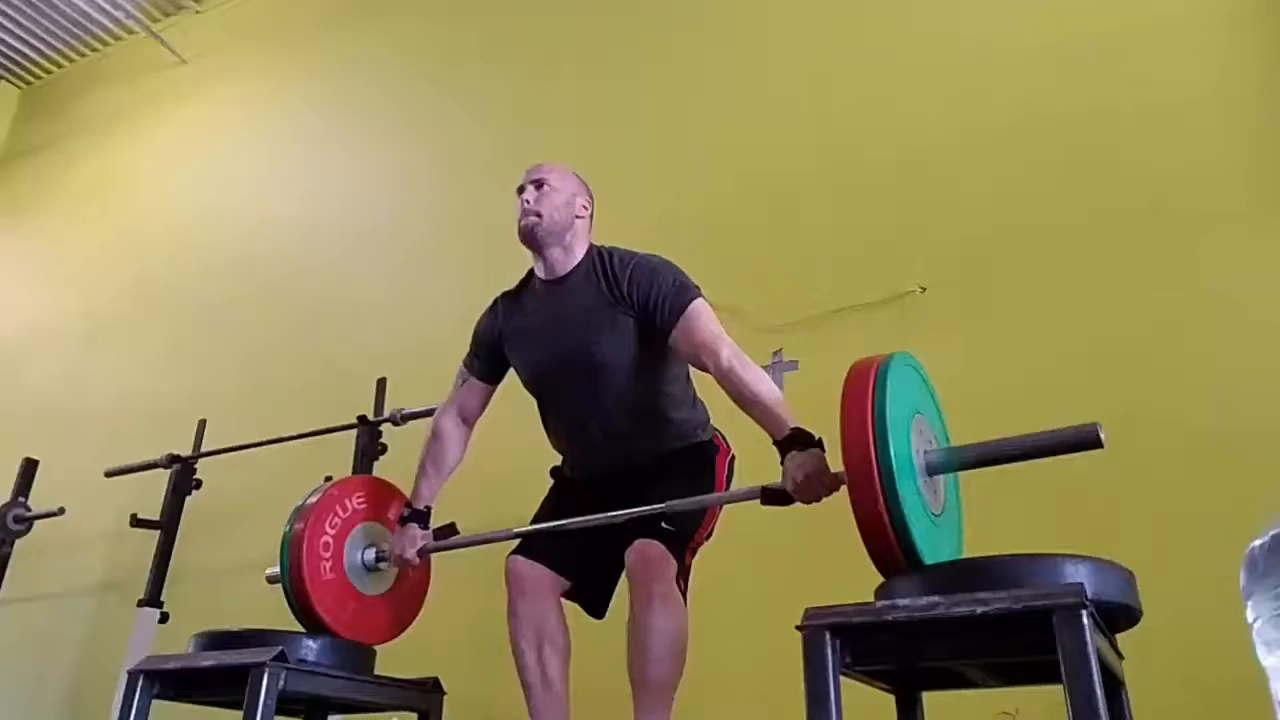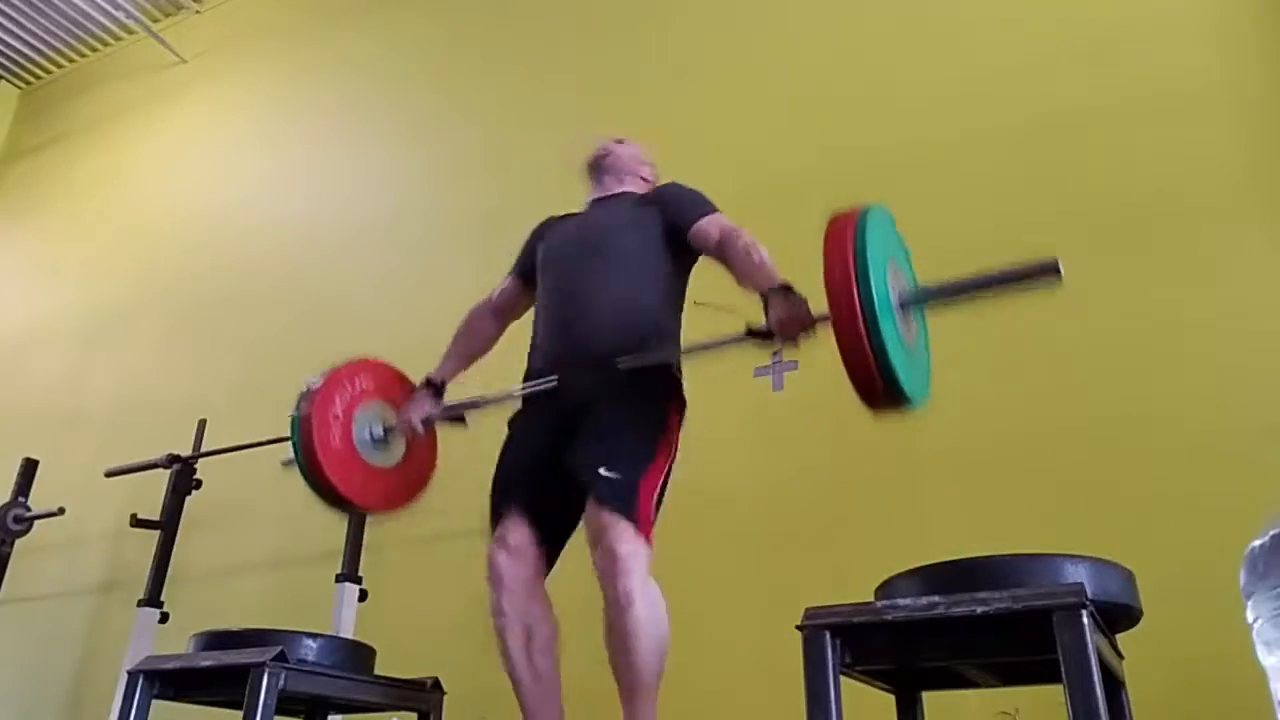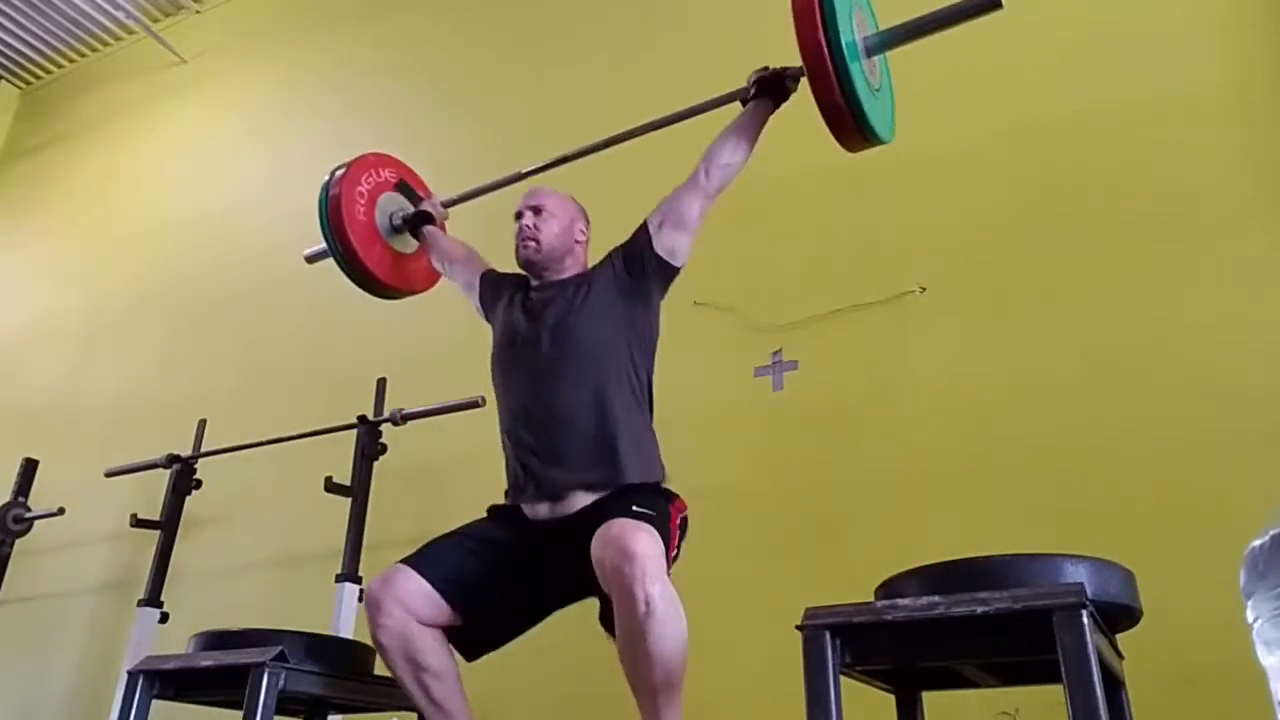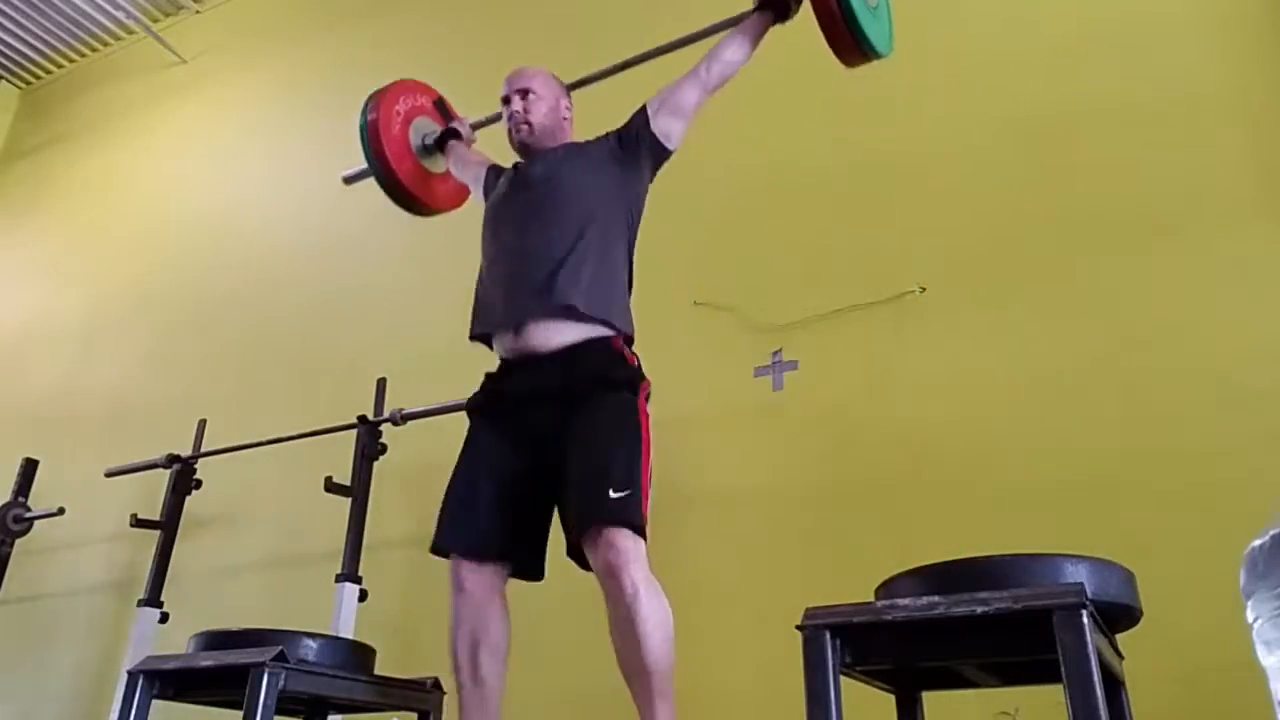
dt=0.5s
person 1, frame 1
left shoulder: (635, 276)
right shoulder: (506, 316)
left elbow: (723, 358)
right elbow: (456, 415)
left wrist: (795, 443)
right wrist: (417, 513)
left hip: (679, 460)
right hip: (589, 476)
left knee: (649, 565)
right knee: (527, 575)
person 1, frame 2
left shoulder: (666, 201)
right shoulder: (552, 233)
left elbow: (730, 243)
right elbow: (492, 310)
left wrist: (777, 295)
right wrist: (434, 386)
left hip: (633, 388)
right hip: (551, 397)
left knee: (617, 547)
right knee: (511, 556)
person 1, frame 3
left shoulder: (626, 280)
right shoulder: (508, 300)
left elbow: (703, 185)
right elbow: (460, 265)
left wrist: (761, 105)
left hip: (623, 503)
right hip: (528, 526)
left knee: (631, 562)
right knee: (390, 600)
person 1, frame 4
left shoulder: (614, 159)
right shoulder: (505, 186)
left elbow: (692, 89)
left hip: (596, 377)
right hip: (512, 392)
left knee: (618, 558)
right knee: (472, 574)
